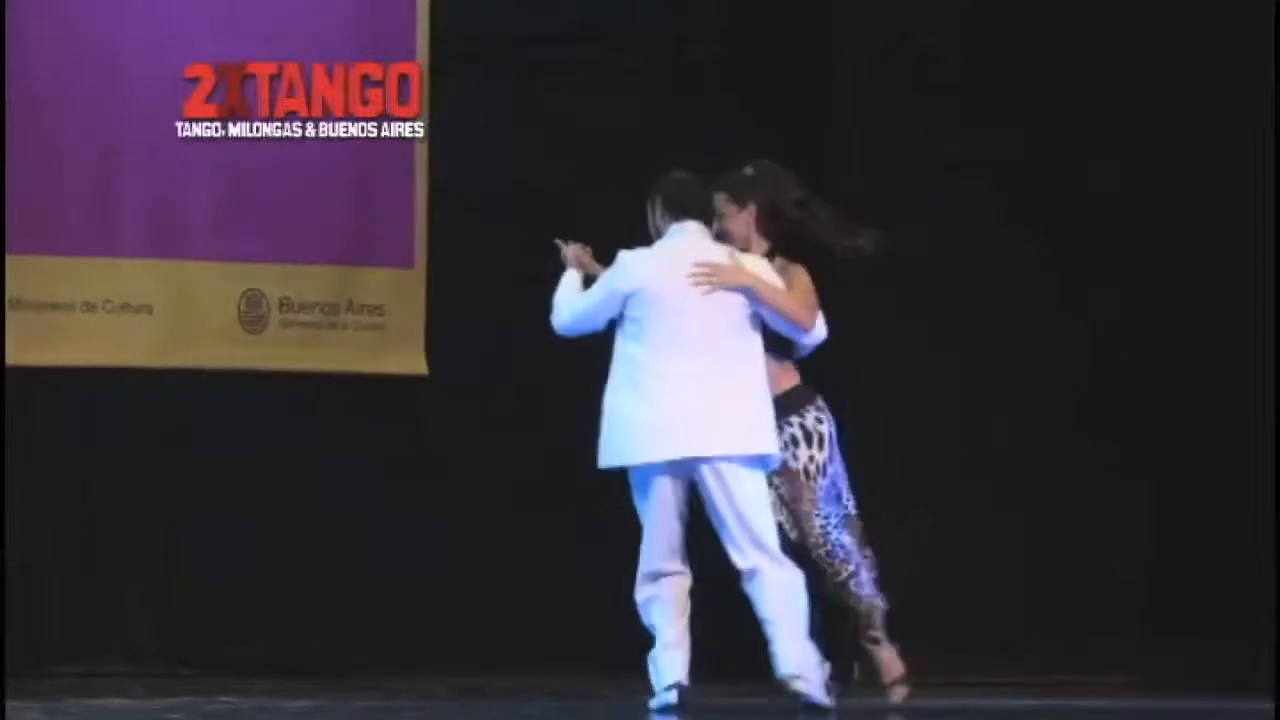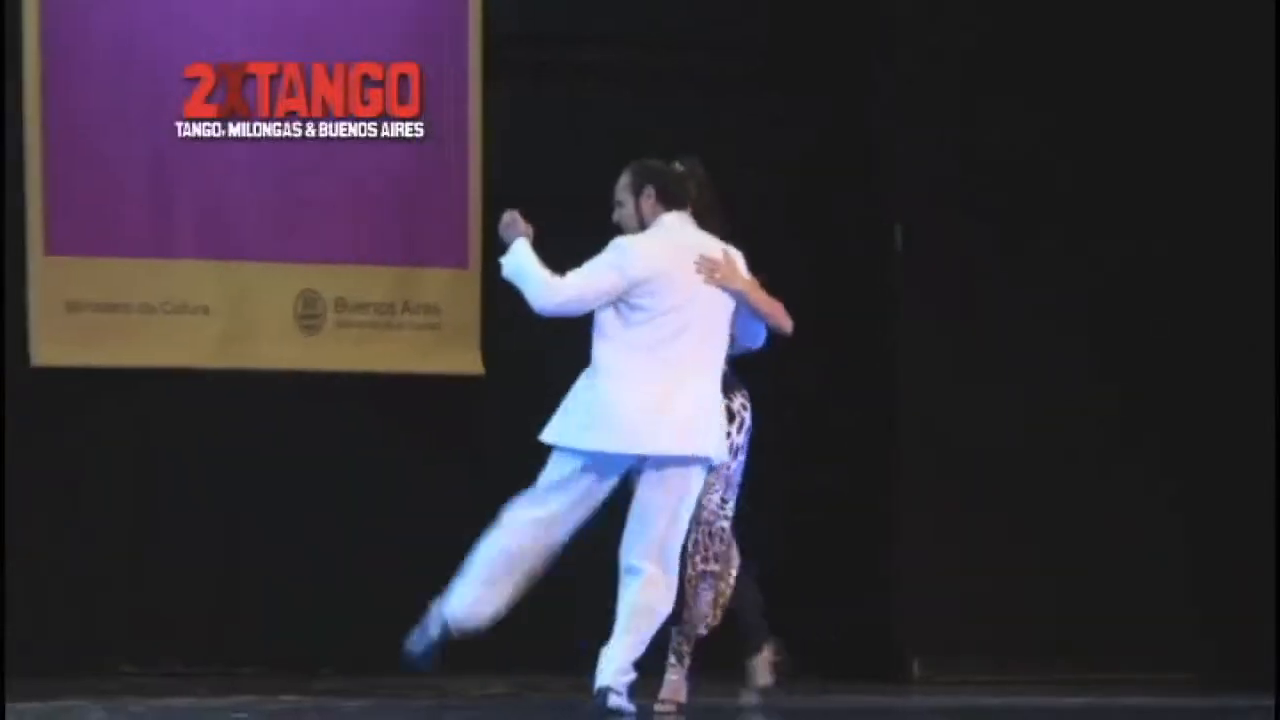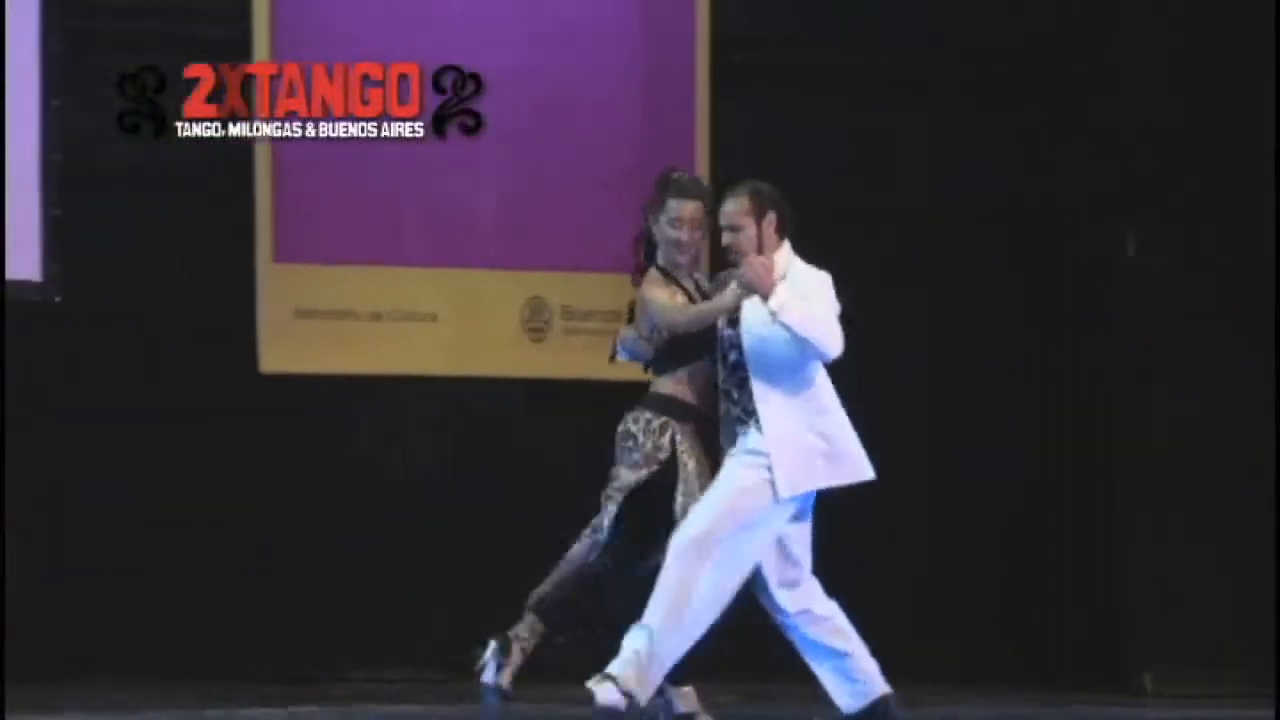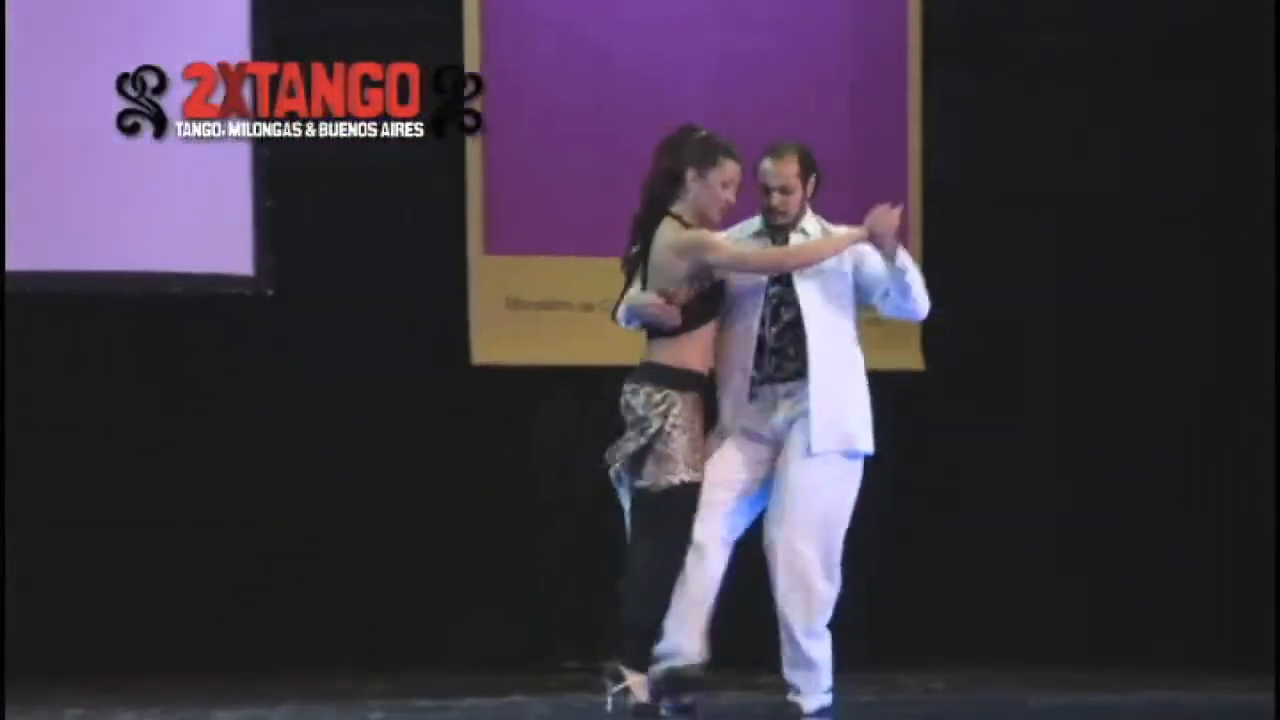
dt=0.7s
person 1, frame 1
left shoulder: (786, 271)
right shoulder: (737, 271)
left elbow: (805, 321)
left wrist: (746, 283)
left hip: (794, 418)
left knee: (828, 539)
left ankle: (881, 646)
person 1, frame 2
left shoulder: (717, 265)
left elbow: (781, 323)
left wrist: (736, 284)
left hip: (717, 408)
left knee: (702, 541)
right knee: (698, 541)
left ankle: (678, 674)
right ankle: (756, 648)
person 1, frame 3
left shoulder: (697, 281)
right shoulder: (654, 289)
right elbow: (684, 321)
right wrist: (739, 294)
left hip: (683, 428)
right hip: (663, 429)
left knee: (611, 552)
left ankle: (518, 645)
person 1, frame 4
left shoulder: (667, 237)
right shoulder: (689, 244)
right elbow: (783, 261)
right wrist: (864, 233)
left hip: (657, 393)
right hip: (668, 399)
left knee: (664, 536)
right knee: (665, 539)
person 2, frame 1
left shoulder: (635, 267)
right shoulder: (747, 268)
left elbow: (568, 321)
right elbow: (811, 330)
left wrist: (573, 272)
left hip: (656, 436)
right hip: (728, 434)
left knee: (662, 567)
right knee: (762, 559)
left ankle: (669, 679)
right ankle: (799, 668)
person 2, frame 2
left shoulder: (634, 253)
right shoulder: (728, 261)
left elbow: (554, 297)
right elbow: (751, 336)
left wrist: (518, 246)
left hip: (613, 416)
right hip: (685, 430)
left knee: (540, 521)
right knee: (650, 564)
left ankle: (455, 615)
person 2, frame 3
left shoulder: (806, 280)
right shoulder: (739, 287)
left elbow: (828, 343)
left wrist: (773, 295)
left hip: (782, 446)
right hip: (761, 446)
left knee: (695, 551)
right knee: (790, 591)
person 2, frame 4
left shoulder: (842, 248)
right shoulder: (727, 247)
left elbow: (912, 305)
right elbow: (656, 291)
left wrist: (890, 251)
right wrist: (637, 306)
left hip: (824, 413)
right hip: (753, 413)
left knee: (799, 549)
right knee: (704, 523)
right ankle: (679, 654)
